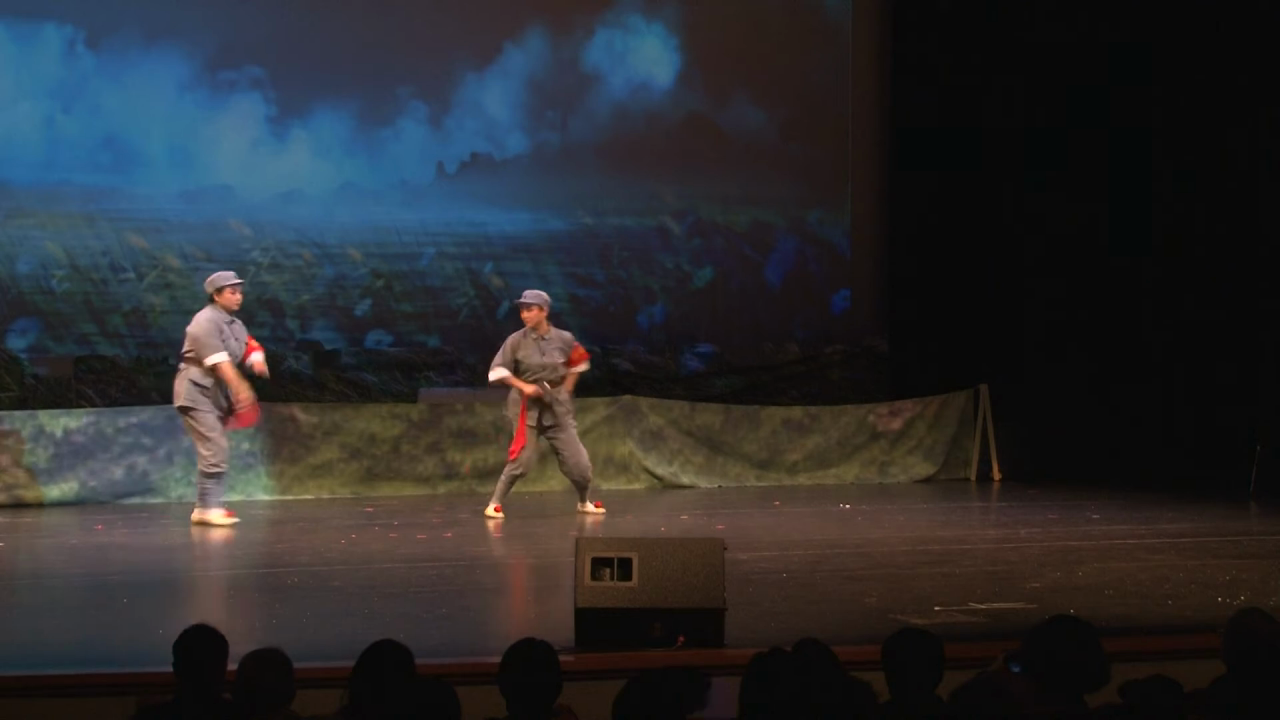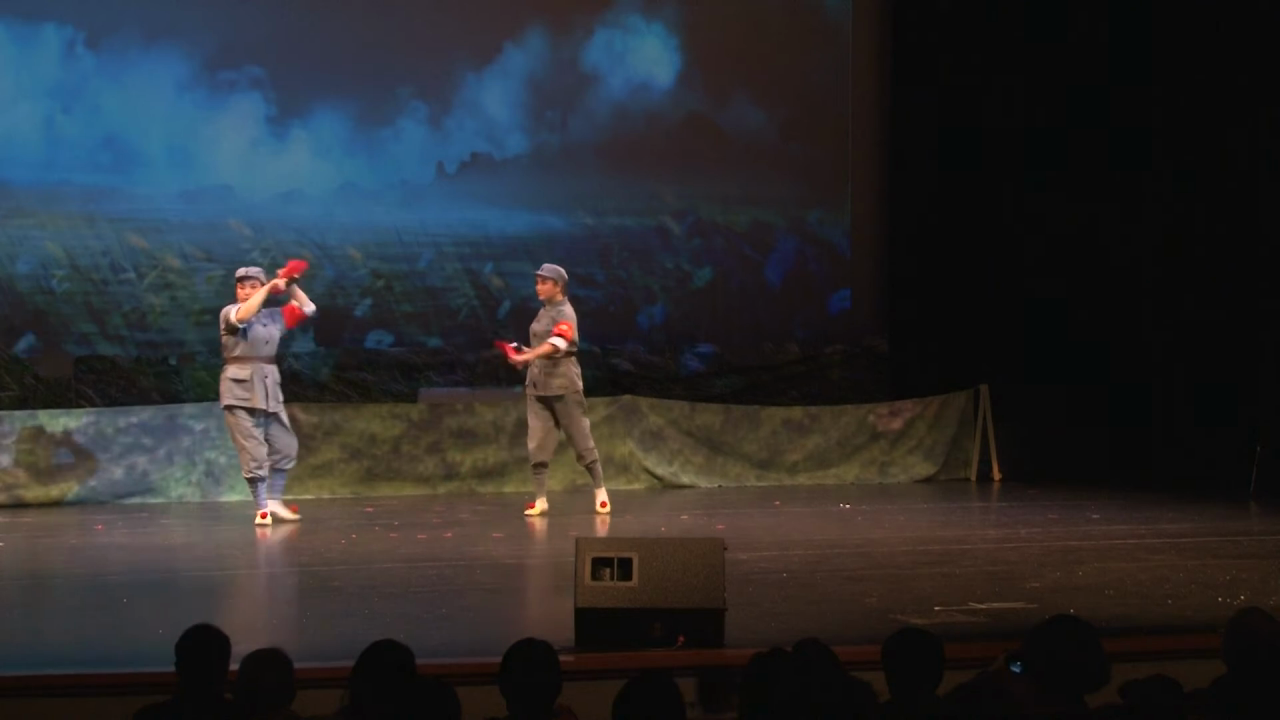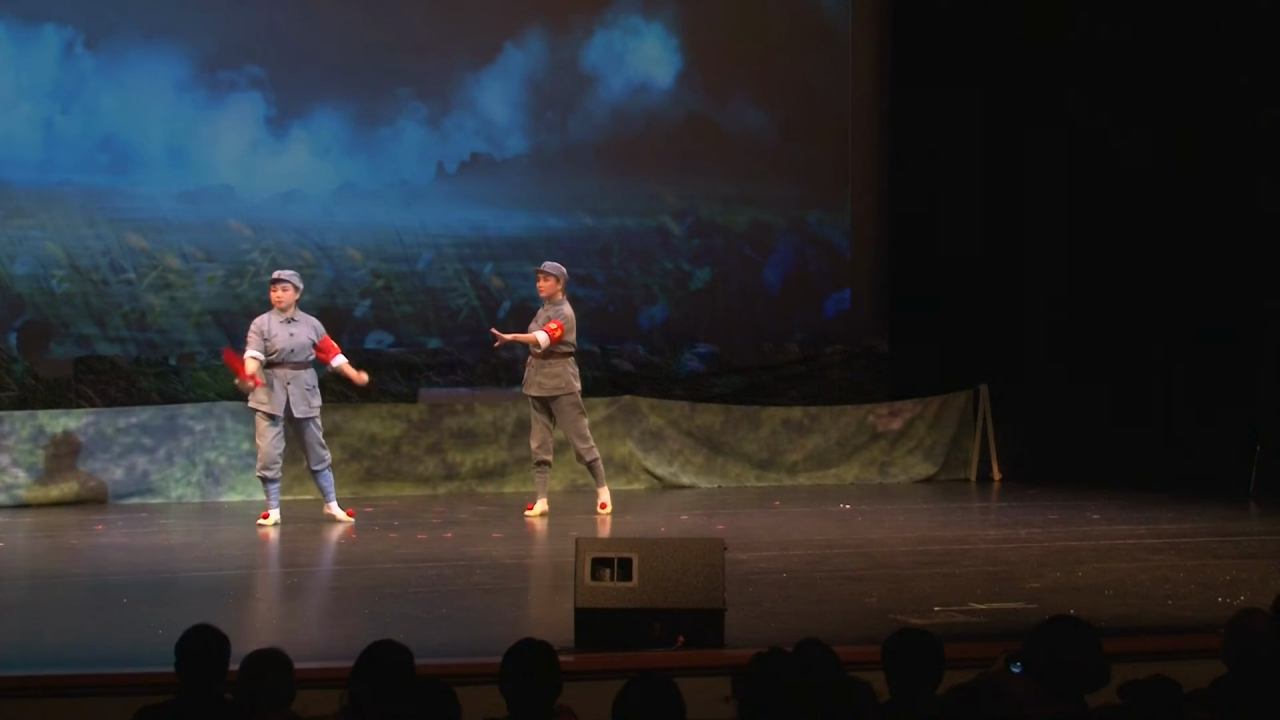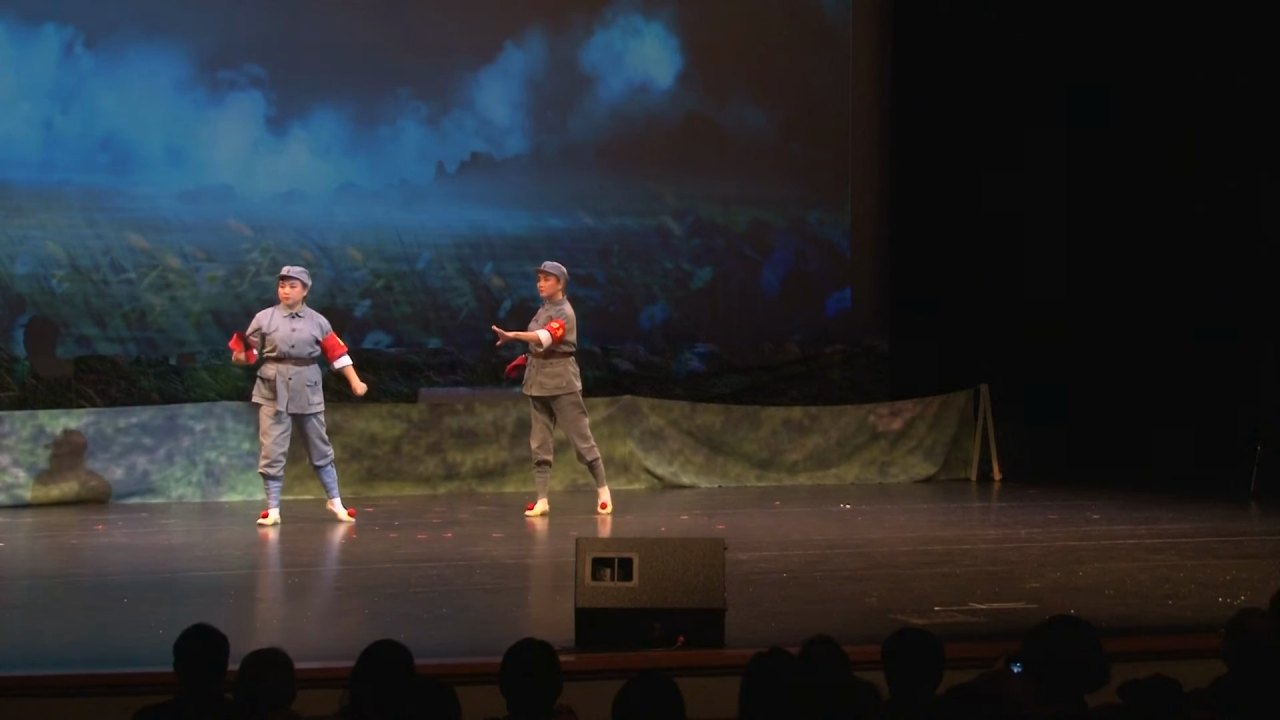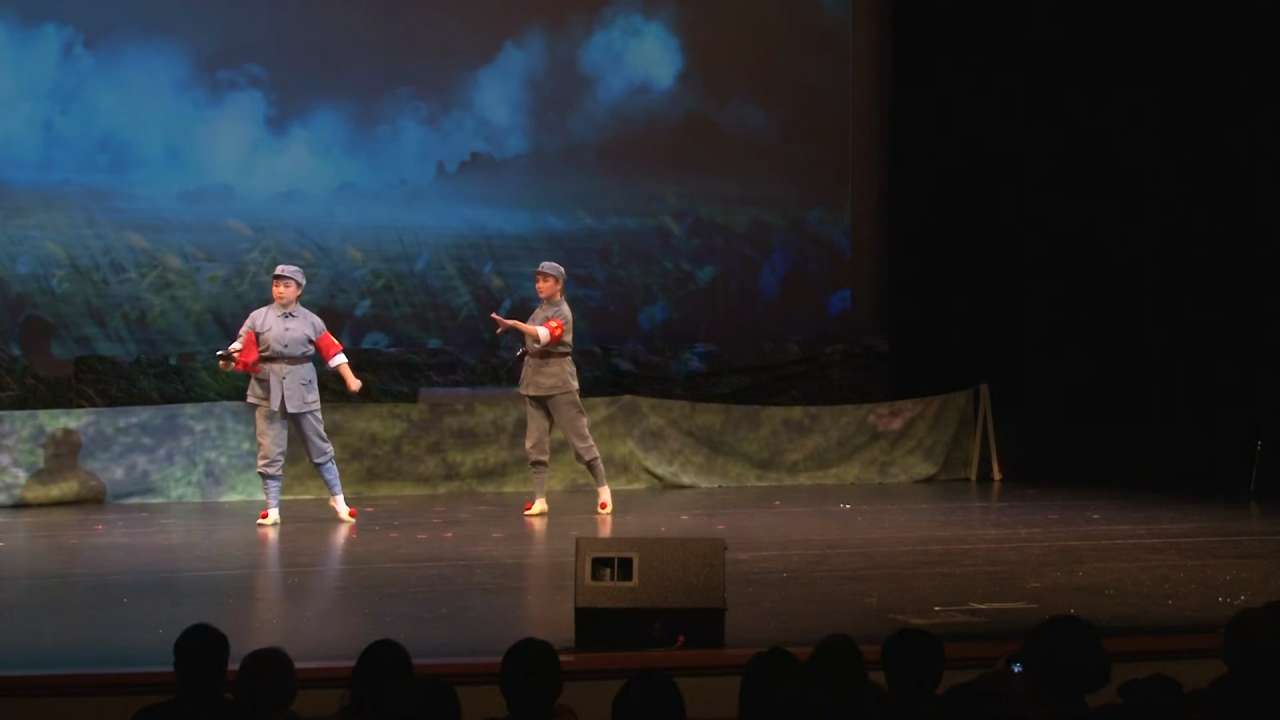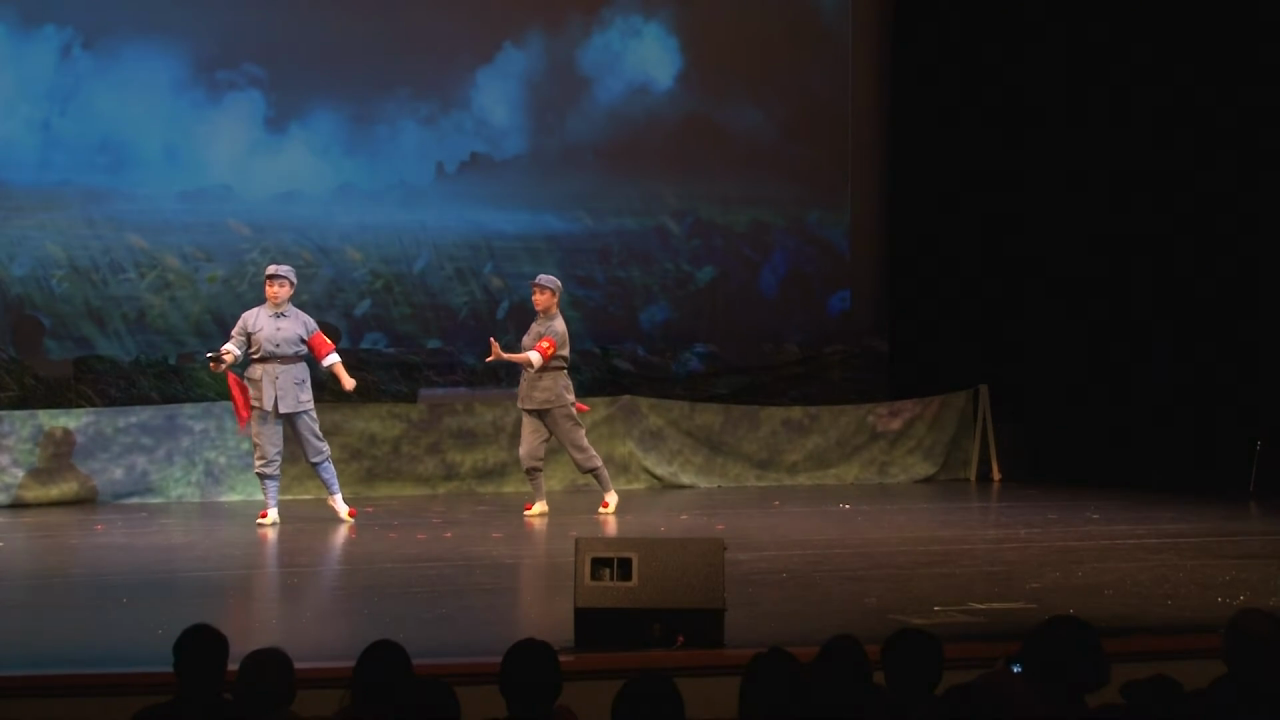
dt=0.3s
person 1, frame 1
left shoulder: (235, 325)
right shoulder: (206, 321)
left elbow: (253, 351)
right elbow: (217, 359)
left wrist: (259, 365)
right wrist: (241, 388)
left hip: (218, 393)
right hip: (197, 391)
left knee: (218, 453)
right knee: (214, 450)
left ankle: (203, 510)
right ankle: (211, 508)
person 1, frame 2
left shoulder: (274, 316)
right shoulder: (231, 312)
left elbow: (306, 308)
right elbow: (244, 315)
left wrist: (290, 285)
right wrist: (269, 287)
left hip: (269, 388)
right hip: (241, 388)
left knee: (285, 446)
right knee: (254, 452)
left ankle: (273, 499)
right ankle: (262, 508)
person 1, frame 3
left shoulder: (311, 324)
right shoulder: (262, 323)
left elbow: (330, 354)
right elbow: (253, 356)
left wrist: (354, 375)
right wrist: (248, 376)
left hip: (304, 392)
right hip: (271, 393)
left knee: (317, 451)
right knee: (268, 452)
left ankle: (331, 504)
right ankle: (272, 510)
person 1, frame 4
left shoulder: (318, 321)
right shoulder: (264, 318)
left elbow: (337, 353)
right elbow: (250, 349)
left wrist: (354, 381)
right wrist: (241, 356)
left hip: (307, 388)
right hip: (273, 389)
left knee: (319, 446)
right knee: (272, 450)
left ankle: (334, 501)
right ankle: (272, 509)
person 1, frame 5
left shoulder: (311, 321)
right shoulder: (258, 317)
left elbow: (332, 351)
right elbow: (241, 347)
left wrist: (350, 378)
right wrist: (230, 361)
left hip: (302, 387)
right hip: (268, 388)
left knee: (319, 445)
right knee: (270, 450)
left ankle: (337, 498)
right ankle: (272, 510)
person 1, frame 6
left shoulder: (303, 320)
right shoulder: (250, 318)
left elbow: (325, 350)
right elbow: (236, 348)
left wrist: (344, 377)
right wrist: (221, 362)
left hip: (295, 387)
right hip: (263, 389)
left knee: (315, 444)
right knee: (266, 450)
left ankle: (336, 497)
right ankle: (271, 509)
person 2, frame 1
left shoulder: (564, 339)
right shoulder: (516, 340)
left elbow: (580, 362)
right elbow: (497, 371)
left wrist: (567, 389)
right wrist: (522, 386)
left hip: (558, 406)
right hip: (528, 407)
left knee: (578, 462)
right knee: (521, 460)
left ankle: (584, 502)
right ankle: (494, 503)
person 2, frame 2
left shoulder: (565, 313)
right shoulder: (544, 312)
left elbow: (559, 343)
left wrist: (527, 356)
right wrist: (529, 357)
left hip: (563, 380)
right hip: (537, 381)
left knee: (580, 439)
right knee: (537, 444)
left ankle: (599, 491)
right ankle: (540, 499)
person 2, frame 3
left shoulder: (563, 312)
right shoulder: (544, 309)
left elbow: (544, 337)
left wrist: (512, 337)
right wrist: (533, 357)
left hip: (561, 379)
right hip: (538, 379)
left knee: (580, 437)
right knee: (539, 442)
left ankle: (602, 490)
right ankle: (542, 500)
person 2, frame 4
left shoulder: (564, 312)
right shoulder: (543, 310)
left elbow: (547, 336)
left wrist: (515, 335)
left hip: (561, 379)
right hip: (538, 380)
left knee: (581, 437)
right knee: (540, 442)
left ankle: (603, 490)
right ankle: (542, 500)
person 2, frame 5
left shoulder: (561, 312)
right shoulder: (540, 310)
left elbow: (544, 335)
left wrist: (514, 324)
left hip: (558, 380)
right hip: (534, 380)
left knee: (578, 436)
right knee: (535, 442)
left ankle: (602, 490)
right ankle: (540, 500)
person 2, frame 6
left shoulder: (555, 328)
right shoulder: (538, 322)
left elbow: (537, 358)
left wrist: (504, 357)
left hip: (554, 394)
right hip: (532, 395)
left knee: (578, 447)
right knee: (528, 453)
left ankle: (609, 493)
right ankle: (540, 501)
